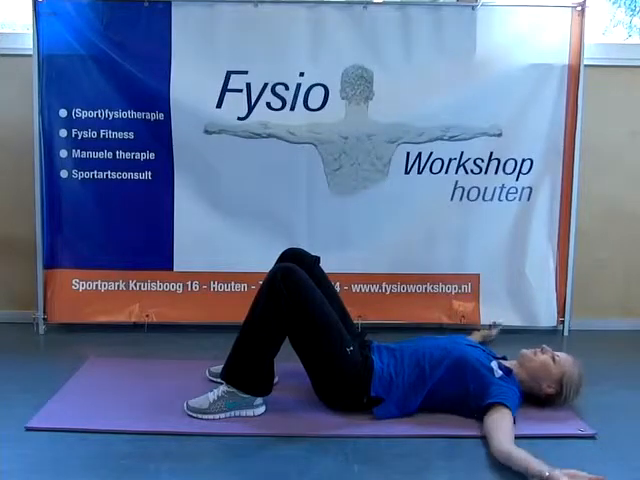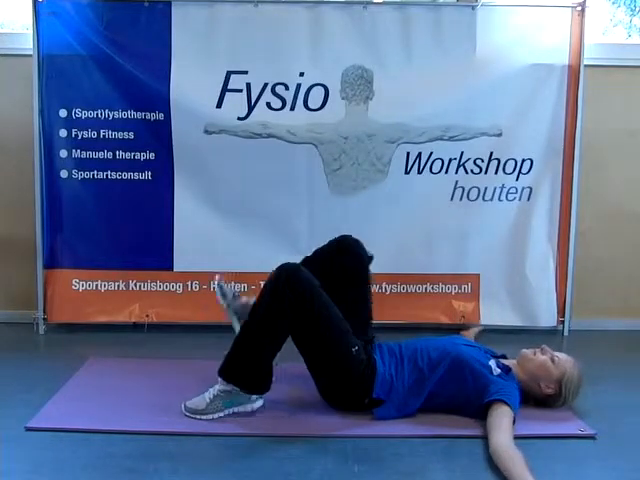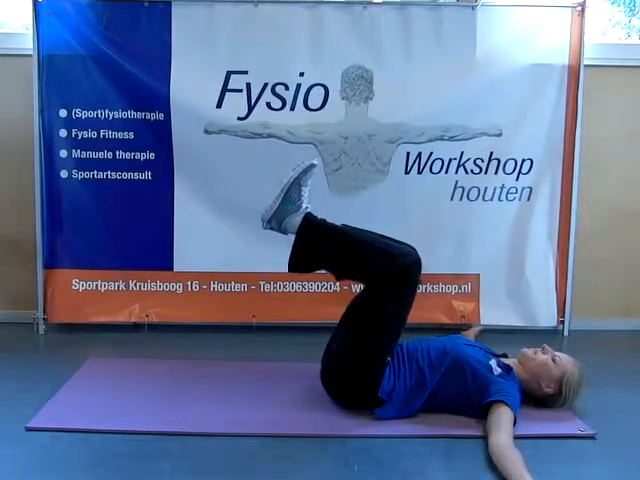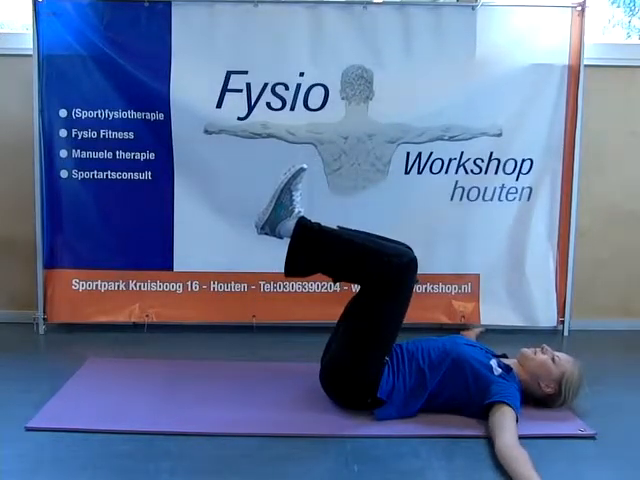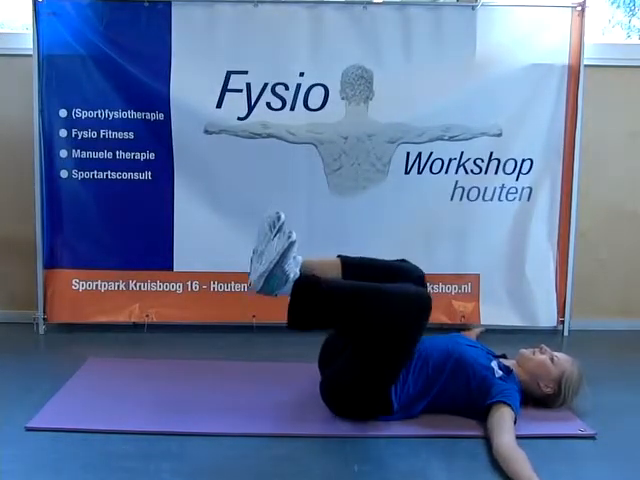
dt=1s
person 1, frame 1
left shoulder: (503, 390)
right shoulder: (496, 363)
left elbow: (502, 445)
right wrist: (475, 338)
left hip: (356, 382)
right hip: (366, 355)
left knee: (285, 279)
right knee: (296, 259)
left ankle: (243, 392)
right ankle: (248, 367)
person 1, frame 2
left shoulder: (504, 388)
right shoulder: (494, 361)
left elbow: (501, 443)
right wrist: (468, 334)
left hip: (357, 382)
right hip: (369, 357)
left knee: (291, 282)
right knee: (348, 249)
left ankle: (241, 387)
right ankle: (255, 314)
person 1, frame 3
left shoulder: (505, 389)
right shoulder: (494, 361)
left elbow: (500, 442)
left hip: (358, 381)
right hip: (362, 368)
left knee: (403, 264)
right knee: (400, 260)
left ankle: (297, 221)
right ankle: (297, 219)
person 1, frame 4
left shoulder: (505, 388)
right shoulder: (491, 360)
left elbow: (506, 443)
left hip: (356, 382)
right hip: (349, 366)
left knee: (398, 263)
right knee: (396, 259)
left ankle: (293, 226)
right ankle: (292, 224)
person 1, frame 5
left shoulder: (505, 389)
right shoulder: (488, 357)
left elbow: (504, 443)
left hip: (356, 391)
left knee: (412, 300)
right knee: (408, 277)
left ankle: (290, 284)
right ankle: (292, 269)
person 2, frame 1
left shoulder: (324, 132)
right shoulder: (389, 132)
left elbow: (268, 129)
right elbow: (443, 132)
left wrist: (220, 127)
right wrist: (487, 130)
person 2, frame 2
left shoulder: (323, 133)
right shoulder: (390, 132)
left elbow: (268, 129)
right elbow: (443, 132)
left wrist: (220, 127)
right wrist: (486, 130)
person 2, frame 3
left shoulder: (324, 133)
right shoulder: (390, 132)
left elbow: (268, 129)
right elbow: (443, 131)
left wrist: (221, 127)
right wrist: (485, 130)
person 2, frame 4
left shoulder: (324, 132)
right shoulder: (389, 132)
left elbow: (267, 130)
right elbow: (443, 132)
left wrist: (220, 127)
right wrist: (486, 130)
person 2, frame 5
left shoulder: (323, 133)
right shoulder: (389, 132)
left elbow: (267, 129)
right elbow: (443, 132)
left wrist: (221, 127)
right wrist: (485, 130)
